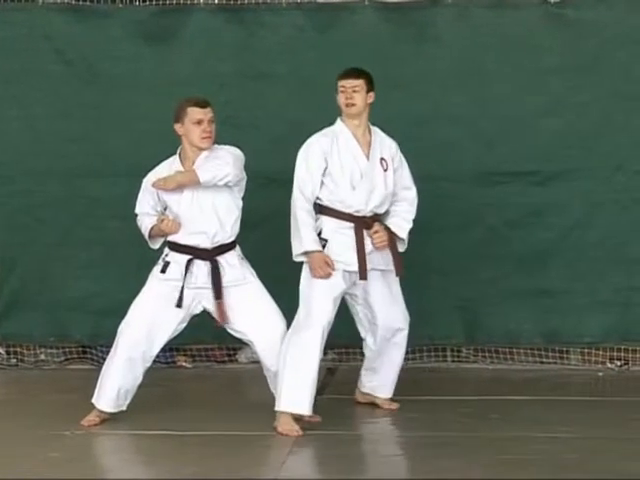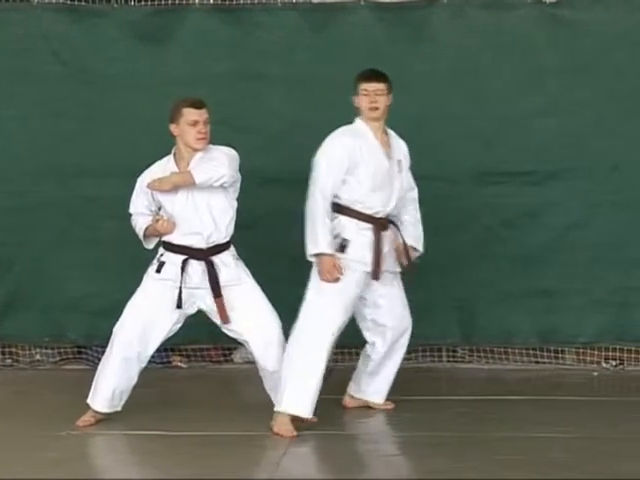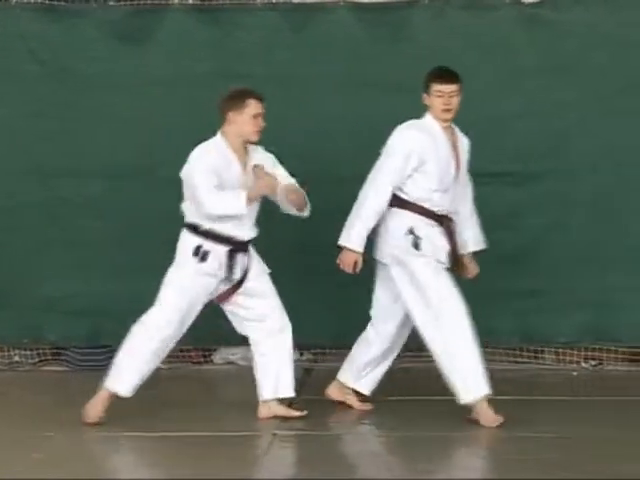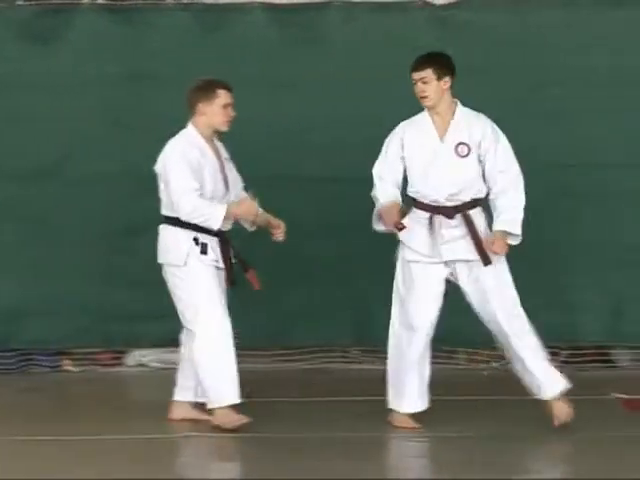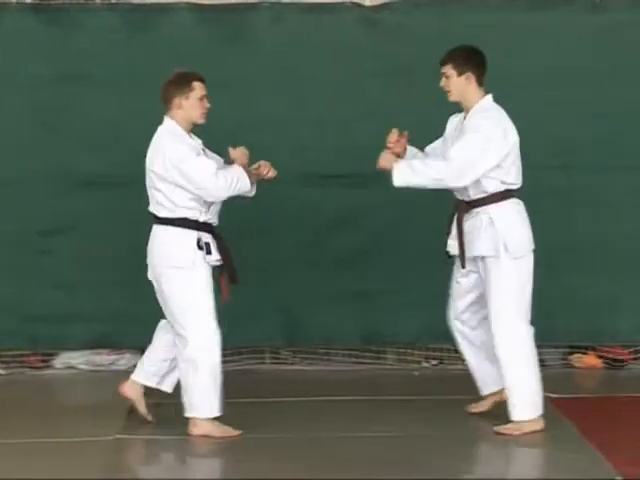
dt=0.5s
person 1, frame 1
left shoulder: (388, 146)
right shoulder: (320, 144)
left elbow: (406, 195)
right elbow: (302, 200)
left wrist: (392, 229)
right wrist: (311, 250)
left hip: (374, 247)
right hip: (332, 243)
left knee: (392, 322)
right knee: (312, 322)
left ankle: (372, 387)
right ankle: (287, 409)
person 1, frame 2
left shoulder: (399, 146)
right shoulder: (341, 142)
left elbow: (408, 199)
right elbow: (319, 199)
left wrist: (409, 242)
right wrist: (323, 252)
left hip: (383, 248)
right hip: (346, 244)
left knee: (394, 323)
right knee: (318, 324)
left ankle: (363, 392)
right ankle: (286, 410)
person 1, frame 3
left shoulder: (461, 142)
right shoulder: (410, 136)
left elbow: (462, 199)
right elbow: (376, 190)
left wrist: (467, 249)
right wrist: (353, 242)
left hip: (432, 239)
right hip: (408, 238)
left knee: (391, 320)
right knee: (447, 315)
left ankle: (345, 384)
right ankle: (477, 401)
person 1, frame 4
left shoulder: (481, 128)
right shoulder: (405, 132)
left elbow: (507, 180)
right elbow: (384, 180)
left wrist: (505, 229)
right wrist: (387, 208)
left hip: (471, 233)
right hip: (422, 237)
left knee: (506, 314)
right knee: (412, 323)
left ankle: (552, 391)
right ankle: (403, 404)
person 1, frame 5
left shoulder: (492, 124)
right shoulder: (461, 122)
left elbow: (454, 170)
right elbow: (437, 160)
left wrist: (396, 166)
right wrist: (405, 153)
left hip: (501, 228)
right hip: (478, 229)
left knee: (508, 322)
right knee: (463, 314)
left ankle: (529, 413)
right ankle: (498, 388)
person 2, frame 1
left shoulder: (230, 157)
right shoulder: (159, 175)
left elbow: (221, 170)
right elbow: (145, 218)
left wrist: (176, 180)
right wrist: (158, 229)
left hip: (226, 268)
right hip: (177, 268)
left knee: (272, 330)
right knee: (135, 334)
right ankle: (105, 405)
person 2, frame 2
left shoulder: (225, 157)
right shoulder: (154, 174)
left elbow: (216, 172)
right elbow: (139, 217)
left wrist: (170, 182)
right wrist: (153, 229)
left hip: (220, 267)
right hip: (172, 268)
left knee: (266, 329)
right knee: (130, 333)
right ankle: (101, 405)
person 2, frame 3
left shoulder: (261, 158)
right shoulder: (205, 157)
left elbow: (298, 201)
right elbow: (210, 202)
left wrist: (289, 193)
right wrist: (254, 192)
left hip: (240, 257)
right hip: (200, 254)
left knee: (273, 324)
right knee: (162, 322)
left ankle: (271, 401)
right ankle: (109, 392)
person 2, frame 4
left shoulder: (218, 150)
right shoulder: (180, 150)
left elbow: (236, 196)
right elbow: (186, 206)
left wrist: (265, 220)
right wrist: (233, 212)
left hip: (211, 247)
right hip: (185, 248)
left knee: (207, 329)
right knee: (211, 327)
left ankle: (183, 404)
right ankle: (222, 406)
person 2, frame 5
left shoulder: (185, 141)
right shoulder: (171, 146)
left elbow: (218, 180)
right elbow: (216, 186)
left wrist: (252, 172)
right wrist: (239, 165)
left hip: (187, 246)
right hip: (180, 246)
left knee: (179, 325)
right knee: (200, 334)
left ankle: (137, 384)
right ankle: (201, 418)
